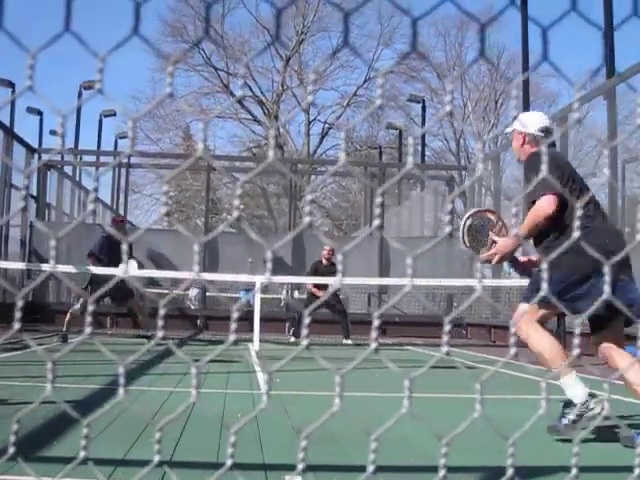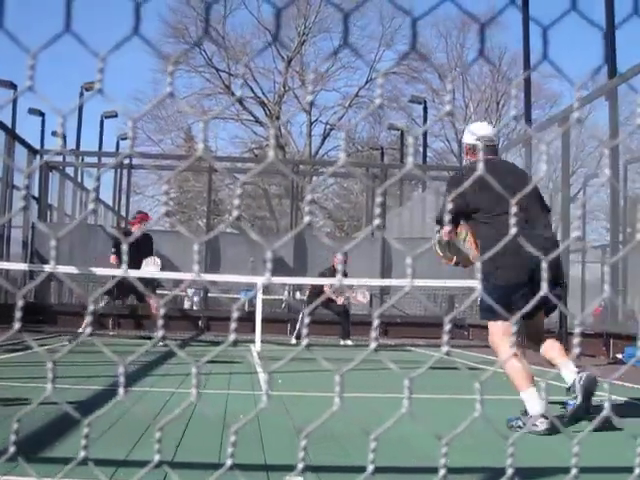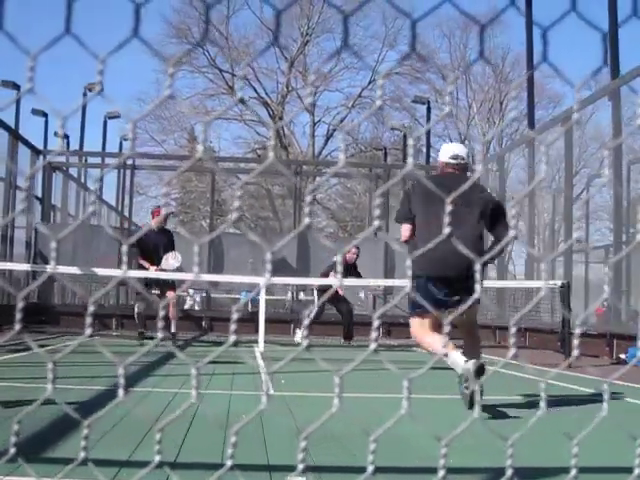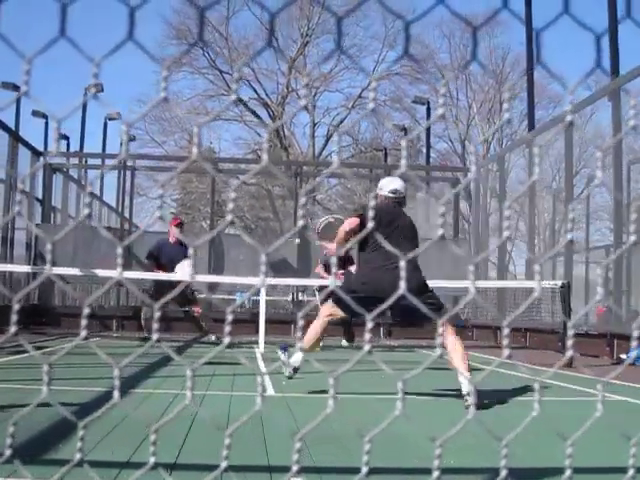
dt=0.2s
person 1, frame 1
left shoulder: (537, 159)
right shoulder: (552, 162)
left elbow: (547, 205)
left wrist: (513, 240)
right wrist: (541, 259)
left hip: (581, 258)
right hip: (608, 256)
left knee: (524, 320)
right knee: (610, 348)
left ankle: (582, 398)
person 1, frame 2
left shoulder: (462, 178)
right shoulder: (518, 173)
left elbow: (447, 232)
right elbow: (545, 218)
left hip: (507, 263)
right hip: (546, 255)
left knee: (500, 337)
right knee: (535, 332)
left ankle: (537, 415)
right ankle: (575, 378)
person 1, frame 3
left shoulder: (418, 187)
right shoulder: (484, 194)
left elbow: (405, 235)
right elbow: (503, 238)
left hip: (429, 263)
right hip: (469, 260)
left knee: (422, 332)
right knee: (467, 320)
left ankle: (464, 365)
right ankle: (473, 375)
person 1, frame 4
left shoulder: (374, 211)
right shoulder: (408, 223)
left elbow: (350, 224)
left wrist: (336, 246)
left hip: (369, 281)
right hip: (409, 282)
left knee: (324, 314)
right knee: (447, 331)
left ankle: (295, 362)
right ankle: (467, 389)
person 2, frame 1
right shoulder: (104, 240)
right elbow: (91, 259)
left hip: (118, 281)
right hip: (99, 279)
left knee: (136, 305)
right knee: (82, 305)
right ankle: (64, 331)
person 2, frame 2
left shoulder: (148, 238)
right shoulder: (122, 237)
left elbow: (149, 259)
right elbow: (113, 259)
left hip: (140, 278)
right hip: (123, 277)
left knee: (154, 302)
right knee: (102, 303)
right ankle: (82, 331)
person 2, frame 3
left shoulder: (168, 234)
right shoulder: (142, 233)
right wrist: (149, 266)
right hip: (147, 271)
left knee: (172, 298)
right knee: (140, 304)
left ankle: (173, 332)
right ankle: (141, 331)
person 2, frame 4
left shoulder: (185, 248)
right shoulder: (160, 244)
right elbow: (150, 262)
right wrist: (162, 273)
left hip: (179, 282)
right hip: (162, 282)
left knee: (197, 310)
right knee: (147, 310)
left ankle: (208, 333)
right ankle: (147, 335)
person 3, frame 1
left shoulder: (335, 268)
right shoulder: (315, 265)
right elbow: (308, 283)
left wrist: (335, 288)
right wrist: (318, 293)
left hip: (330, 295)
right hip: (315, 294)
left knee: (342, 312)
right knee: (303, 313)
left ankle: (346, 338)
right ankle: (294, 336)
person 3, frame 2
left shoulder: (343, 273)
right shoulder: (328, 272)
right elbow: (326, 289)
right wrist: (336, 298)
left hip: (329, 297)
right hip: (315, 294)
left knee: (344, 311)
right knee: (306, 313)
left ankle: (345, 338)
right ankle: (296, 337)
person 3, frame 3
left shoulder: (353, 266)
right shoulder: (340, 263)
left elbow: (358, 278)
right elbow: (332, 277)
right wrist: (338, 289)
left hip: (334, 291)
right hip: (322, 289)
left knee: (348, 310)
right knee: (319, 309)
left ankle: (347, 339)
right ankle: (300, 330)
person 3, frame 4
left shoulder: (348, 258)
right shoulder: (329, 256)
left elbow: (352, 268)
right elbow: (318, 270)
right wrist: (328, 277)
right hip: (323, 288)
left ankle: (347, 339)
